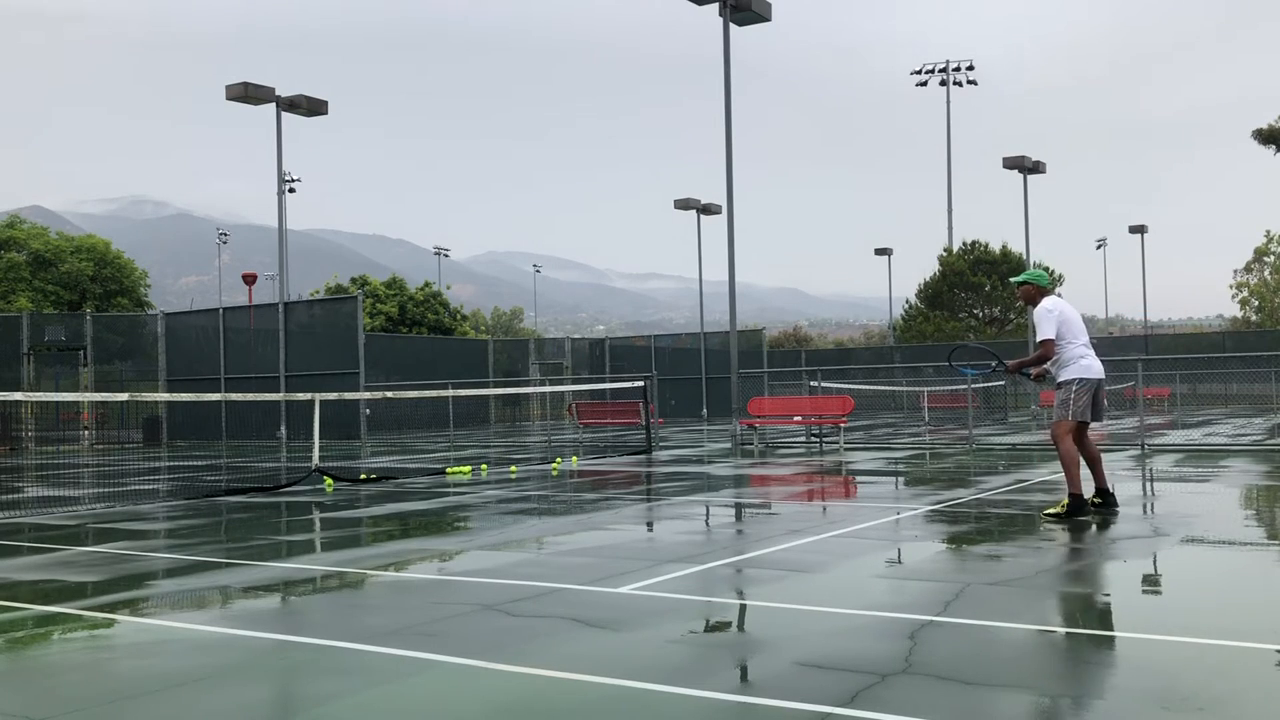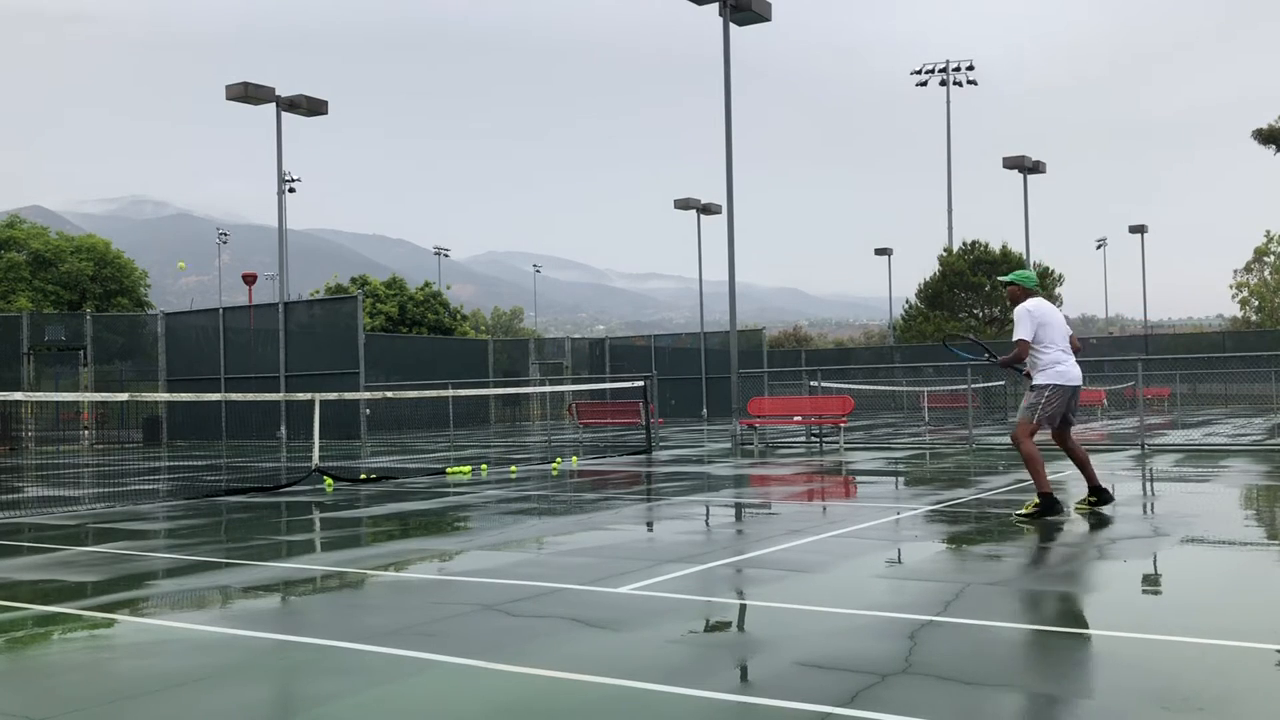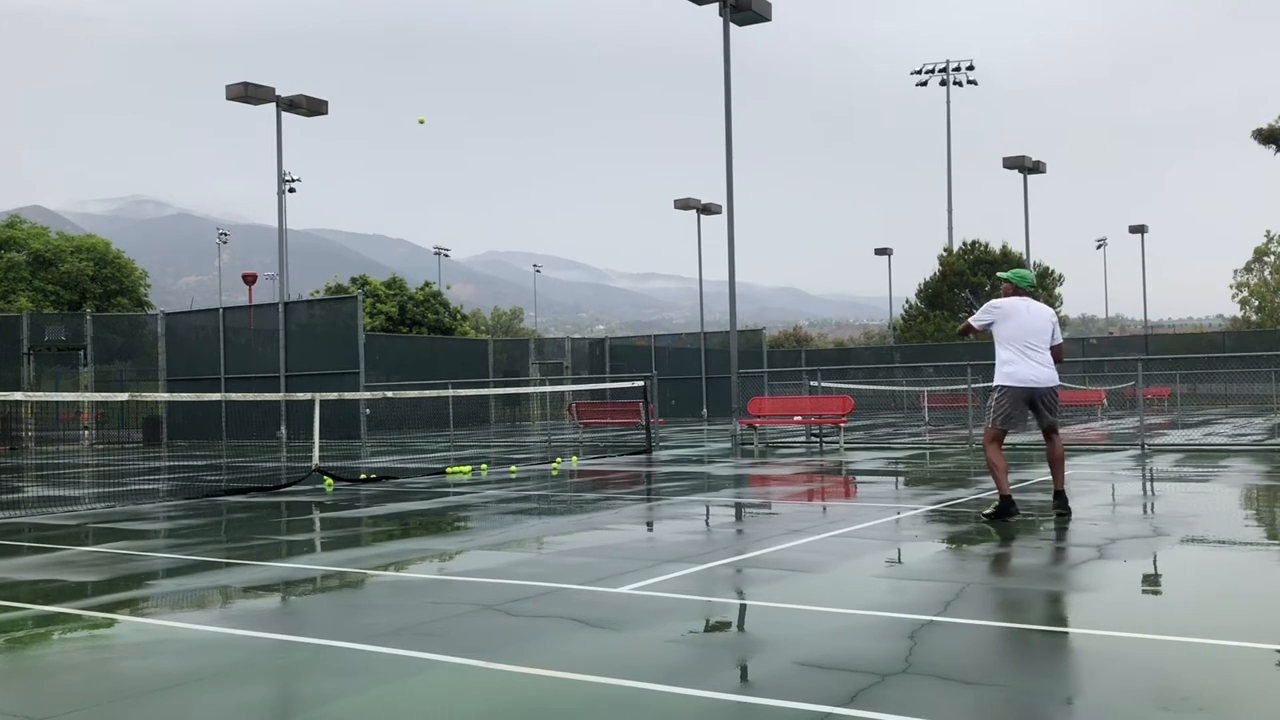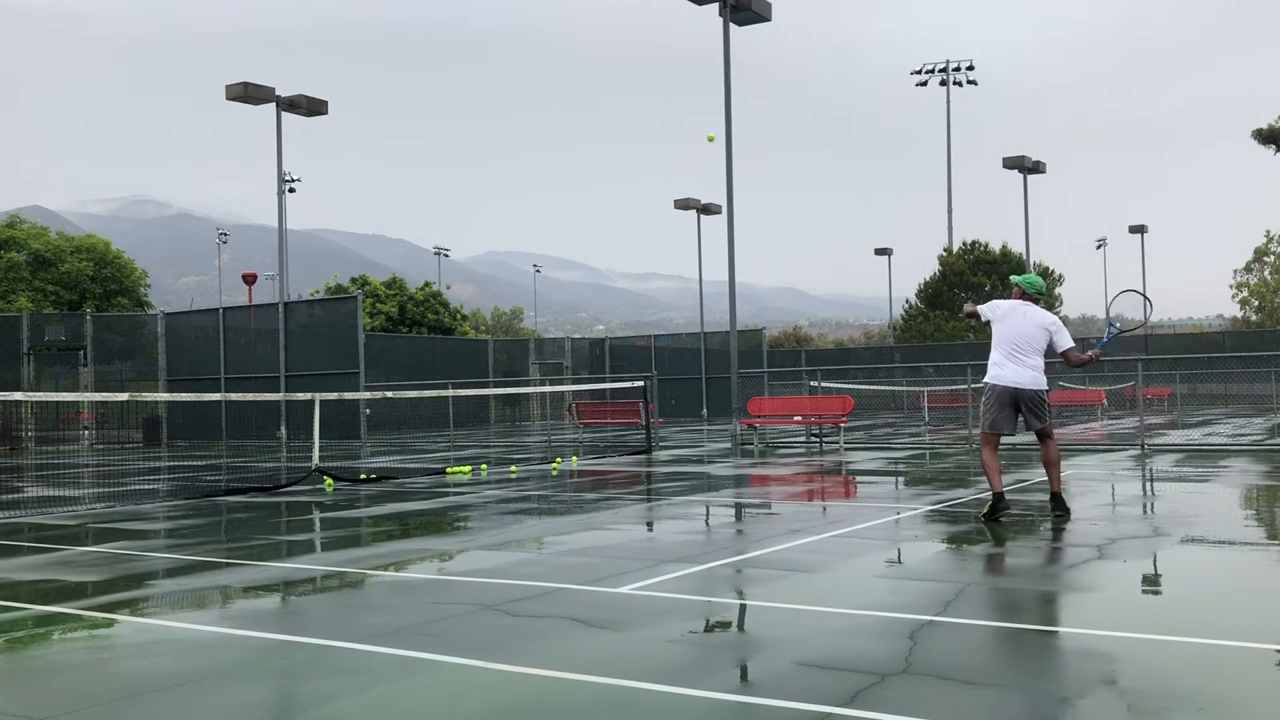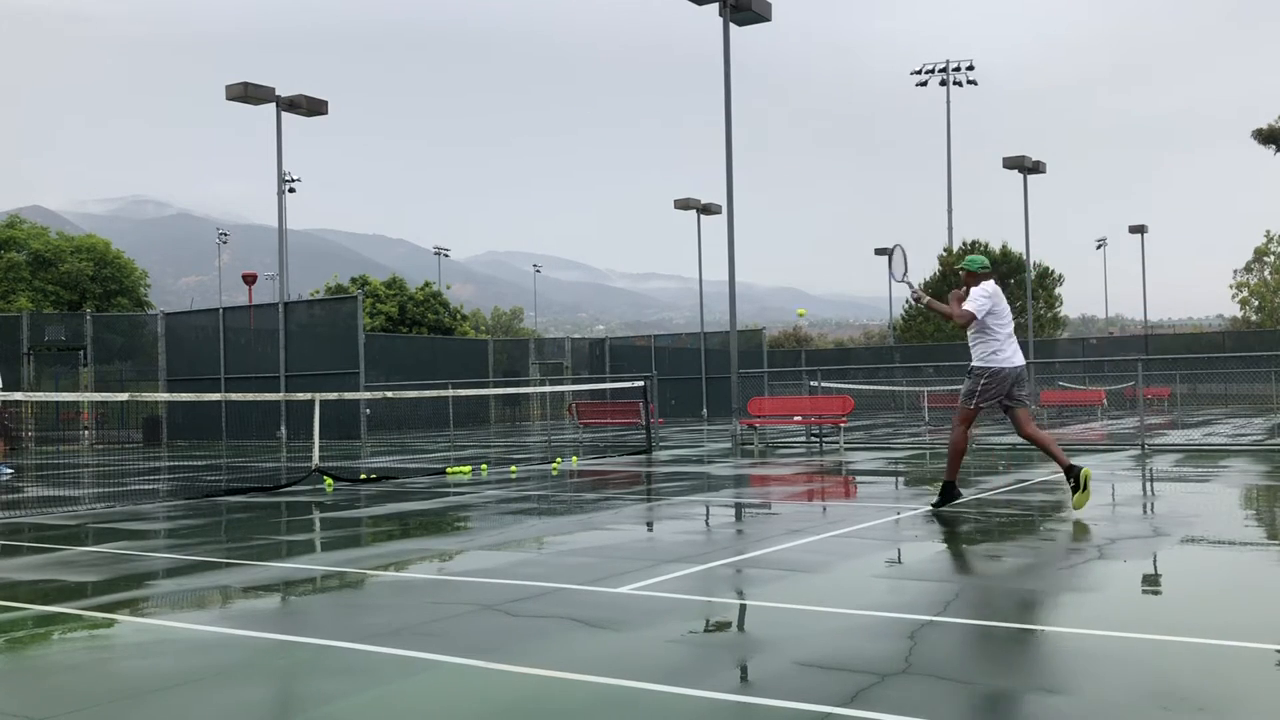
dt=0.4s
person 1, frame 1
left shoulder: (1043, 309)
right shoulder: (1059, 304)
left elbow: (1047, 352)
left wrist: (1019, 364)
right wrist: (1047, 369)
left hip: (1077, 376)
right hip: (1092, 372)
left knee: (1061, 434)
right knee: (1078, 435)
left ankle: (1076, 501)
right ankle: (1104, 495)
person 1, frame 2
left shoulder: (1024, 309)
right shoulder: (1048, 307)
left elbow: (1021, 353)
right elbow: (1075, 346)
left wrist: (1005, 361)
left hip: (1052, 381)
right hip: (1070, 378)
left knee: (1021, 435)
right knee: (1062, 437)
left ankle: (1047, 499)
right ankle: (1097, 492)
person 1, frame 3
left shoulder: (996, 306)
right shoulder: (1048, 312)
left elbow: (964, 329)
right elbow: (1058, 356)
left wrist: (978, 324)
left hip: (1010, 383)
right hip: (1046, 381)
left knee: (992, 442)
right knee: (1052, 435)
left ankle: (1006, 501)
right ankle: (1060, 497)
person 1, frame 4
left shoulder: (1000, 306)
right shoulder: (1050, 320)
left elbow: (969, 312)
right elbow: (1074, 361)
left wrist: (967, 306)
right wrist: (1091, 356)
left hip: (998, 383)
right hip: (1033, 386)
left knee: (988, 446)
right knee: (1047, 440)
left ankle: (998, 498)
right ankle: (1057, 498)
person 1, frame 5
left shoulder: (982, 291)
right shoulder: (989, 289)
left elbow: (962, 321)
right elbow: (964, 307)
left wrist: (928, 301)
right wrist: (942, 302)
left hip: (991, 366)
right hip: (1013, 367)
left knee: (960, 424)
right knee: (1027, 429)
left ankle: (949, 487)
right ankle: (1072, 472)
